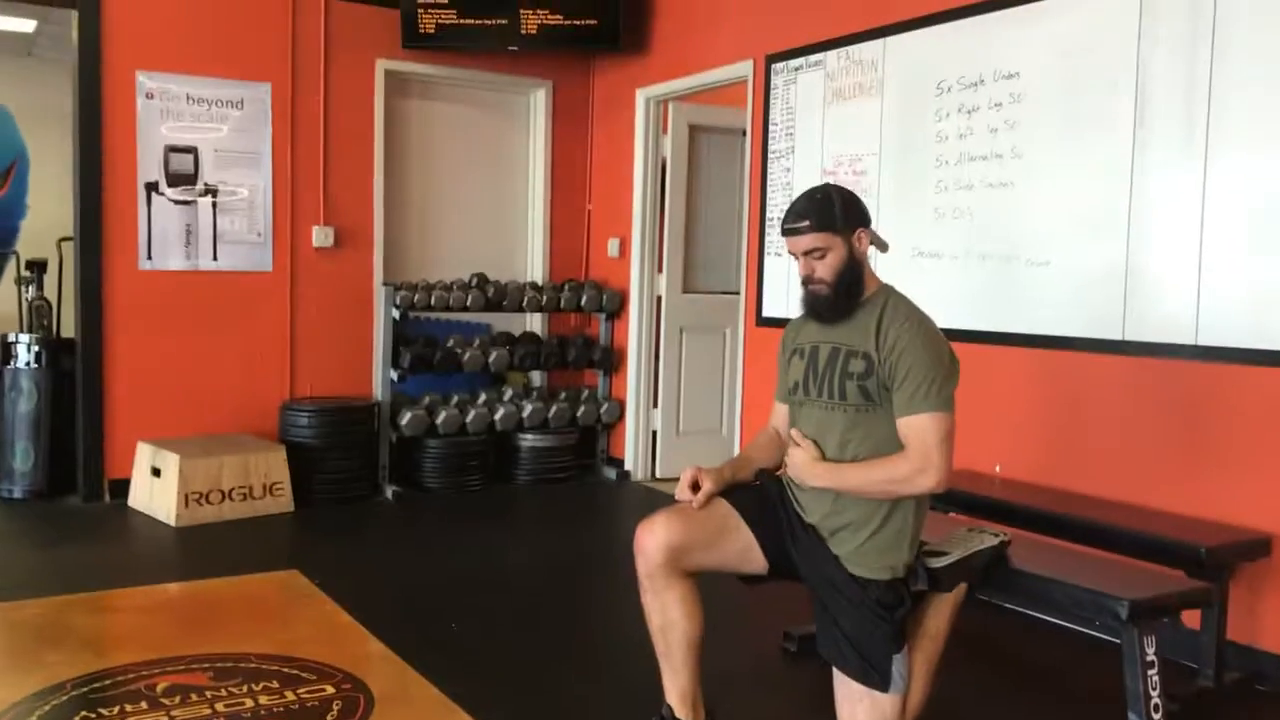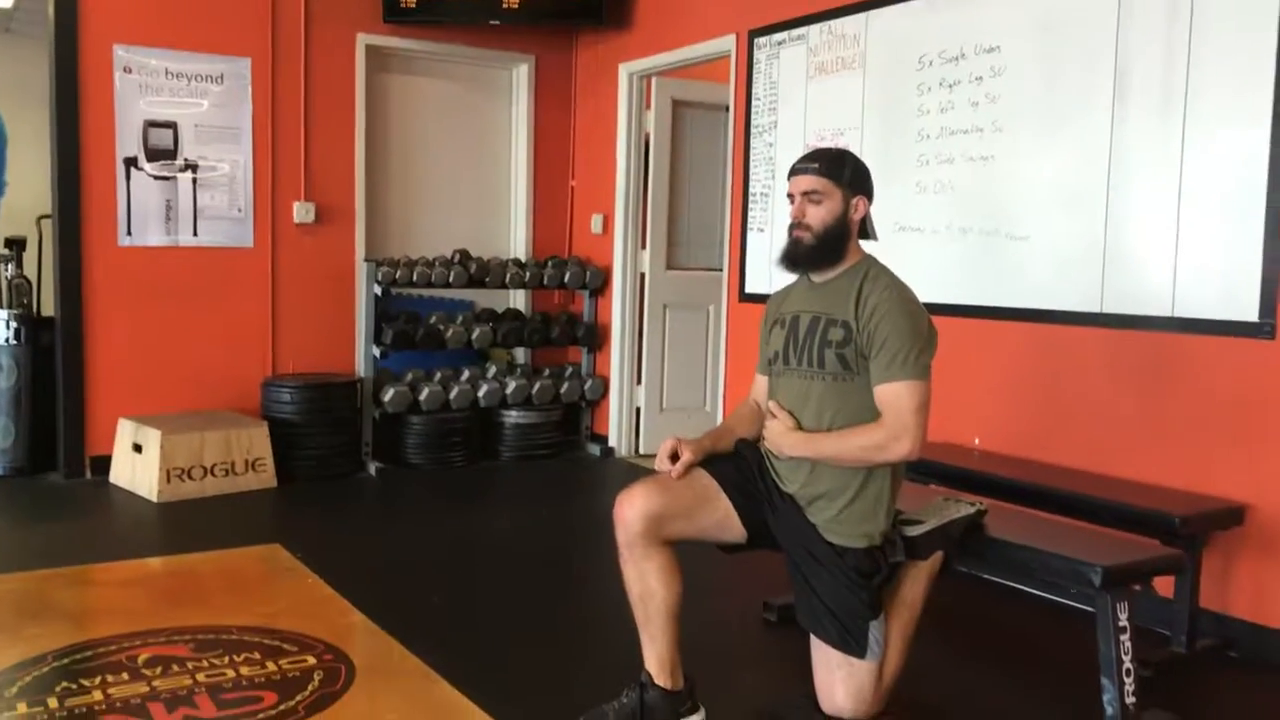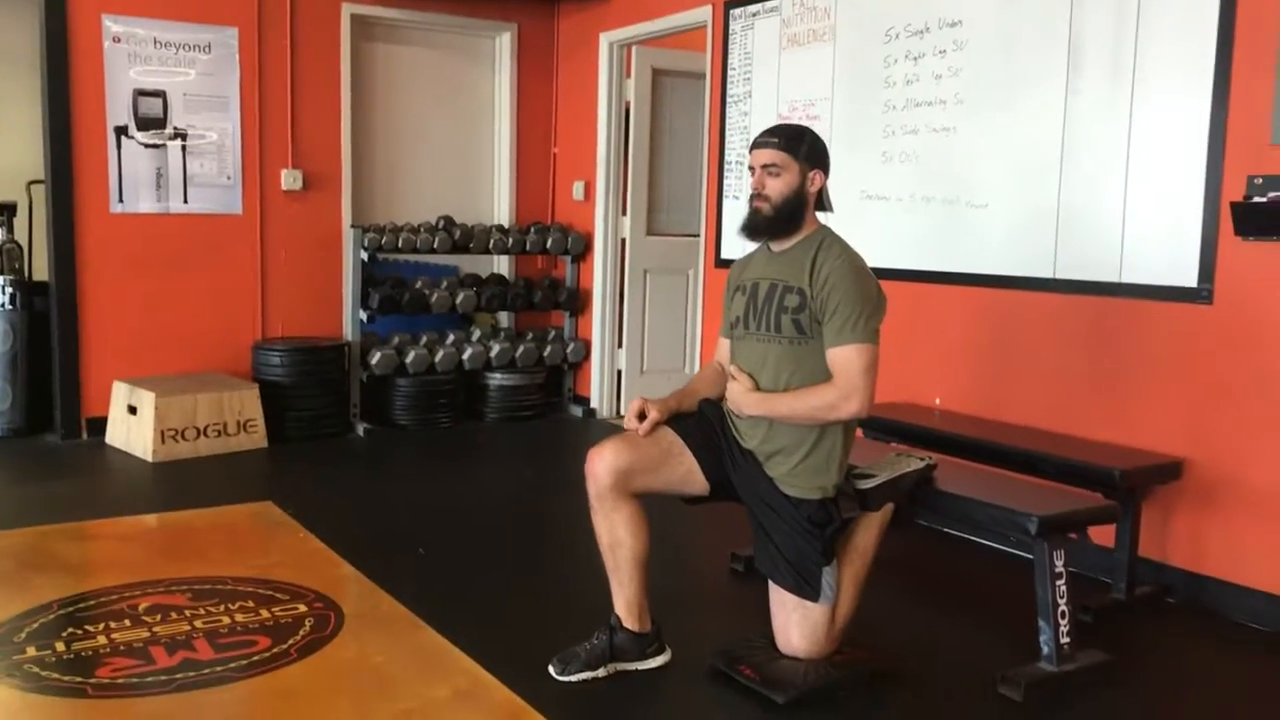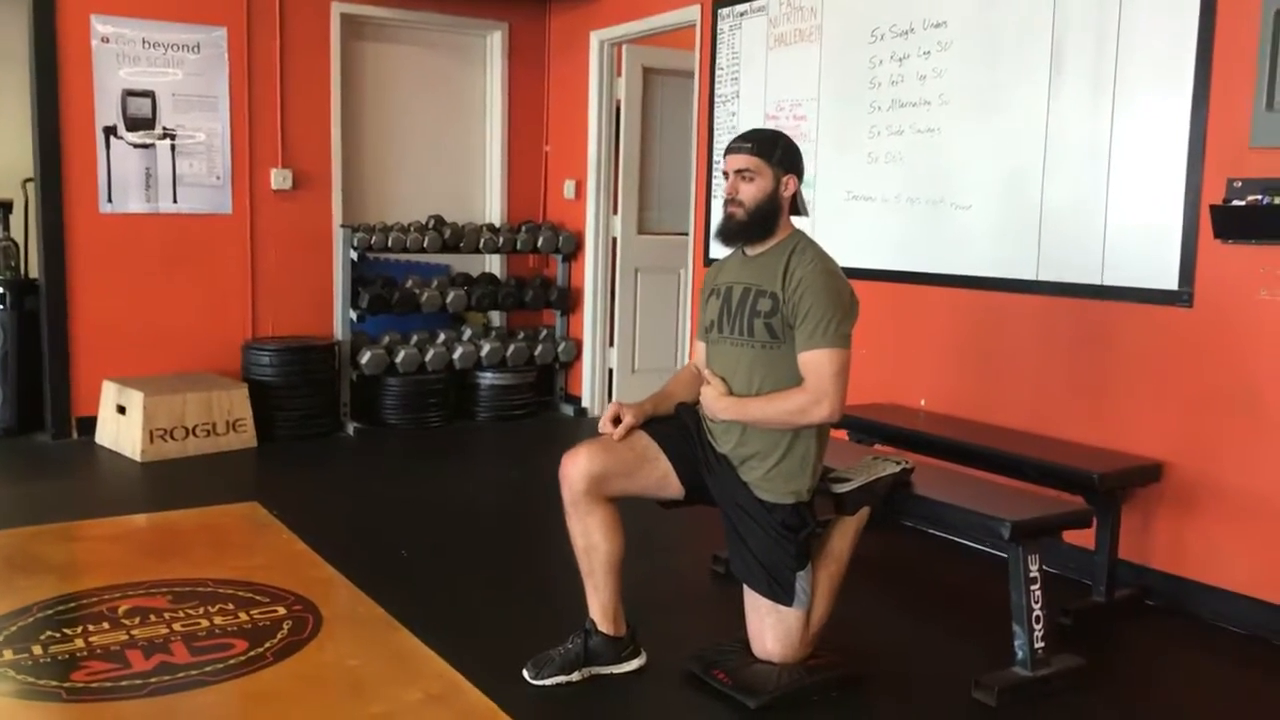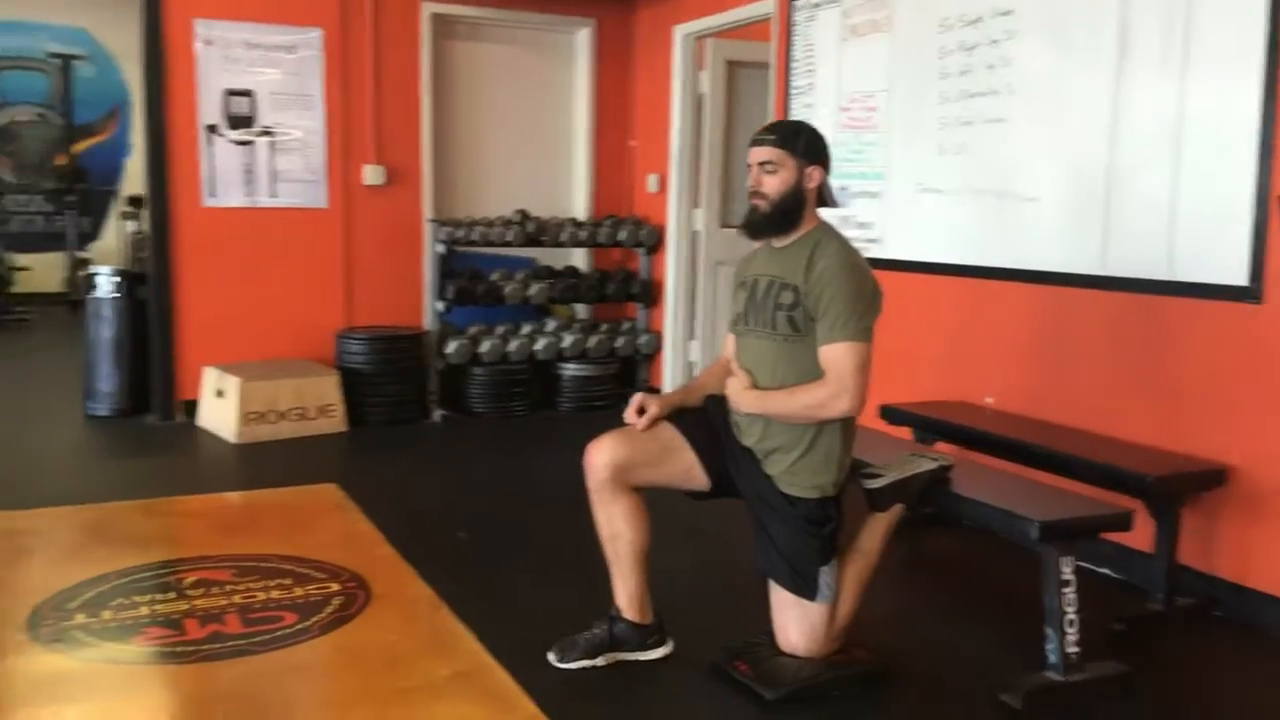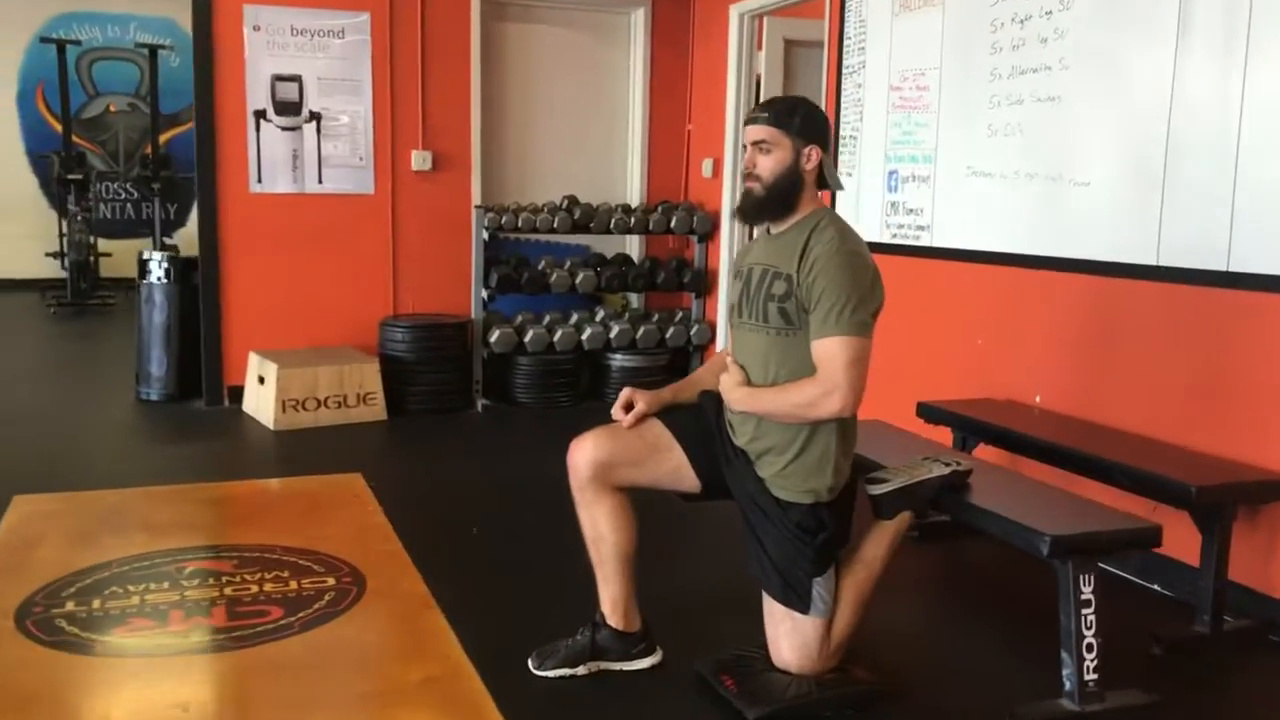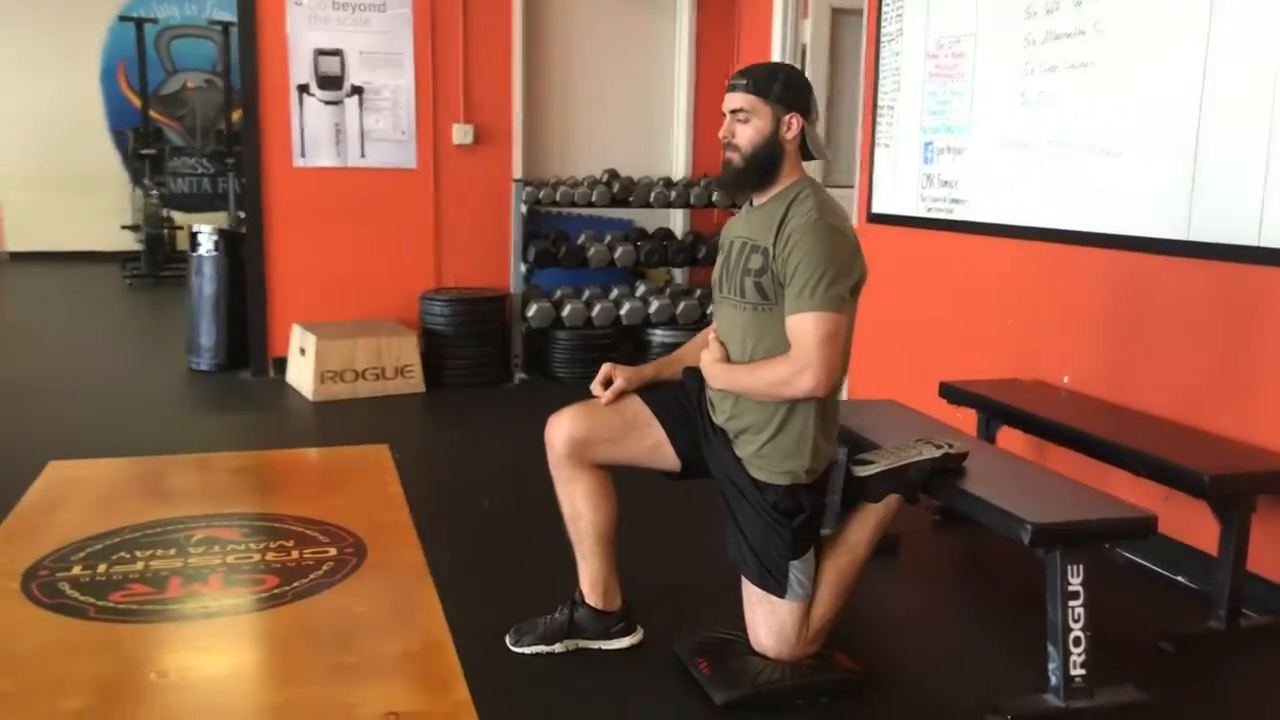
dt=0.7s
person 1, frame 1
left shoulder: (907, 334)
right shoulder: (800, 332)
left elbow: (927, 470)
left wrist: (817, 471)
right wrist: (726, 473)
left hip: (862, 548)
right hip: (791, 509)
right knee: (656, 542)
left ankle: (937, 594)
person 1, frame 2
left shoulder: (886, 302)
right shoulder: (783, 304)
left elbow: (902, 438)
left wrist: (794, 441)
right wrist: (703, 444)
left hip: (839, 513)
right hip: (768, 477)
right knee: (636, 511)
left ankle: (916, 556)
person 1, frame 3
left shoulder: (838, 270)
right shoulder: (745, 270)
left elbow: (851, 398)
left wrist: (752, 401)
right wrist: (669, 403)
left hip: (794, 466)
right hip: (730, 435)
left knee: (805, 648)
right knee: (605, 465)
left ankle: (868, 513)
right ankle: (634, 635)
person 1, frame 4
left shoulder: (811, 275)
right shoulder: (723, 270)
left elbow: (823, 403)
left wrist: (724, 406)
right wrist: (643, 406)
left hip: (769, 470)
right hip: (707, 438)
left knee: (780, 653)
right knee: (580, 471)
left ankle: (847, 513)
right ankle: (609, 639)
person 1, frame 5
left shoulder: (835, 266)
right shoulder: (754, 261)
left elbow: (843, 396)
left wrist: (749, 398)
right wrist: (672, 399)
left hip: (795, 462)
right hip: (737, 432)
left knee: (805, 646)
right knee: (605, 459)
left ankle: (885, 506)
right ankle: (637, 626)
person 1, frame 6
left shoulder: (832, 253)
right shoulder: (756, 246)
left elbow: (837, 396)
left wrist: (739, 395)
right wrist: (662, 395)
left hip: (792, 468)
right hip: (732, 430)
left knee: (801, 662)
right knee: (589, 458)
left ankle: (892, 511)
right ankle: (622, 634)
person 1, frame 7
left shoulder: (812, 226)
right shoulder: (745, 219)
left elbow: (811, 374)
left wrist: (717, 371)
right wrist: (646, 372)
left hip: (772, 446)
right hip: (716, 408)
left knee: (781, 645)
right knee: (567, 434)
left ankle: (878, 496)
right ankle: (602, 612)
